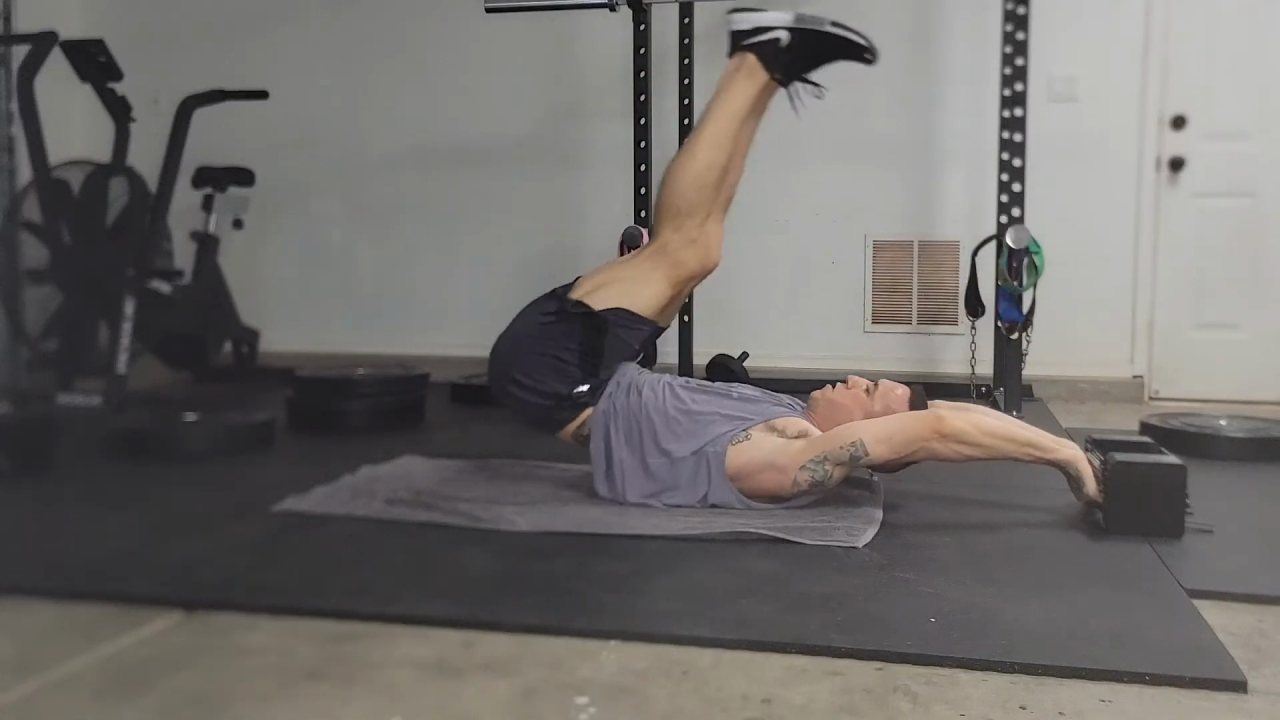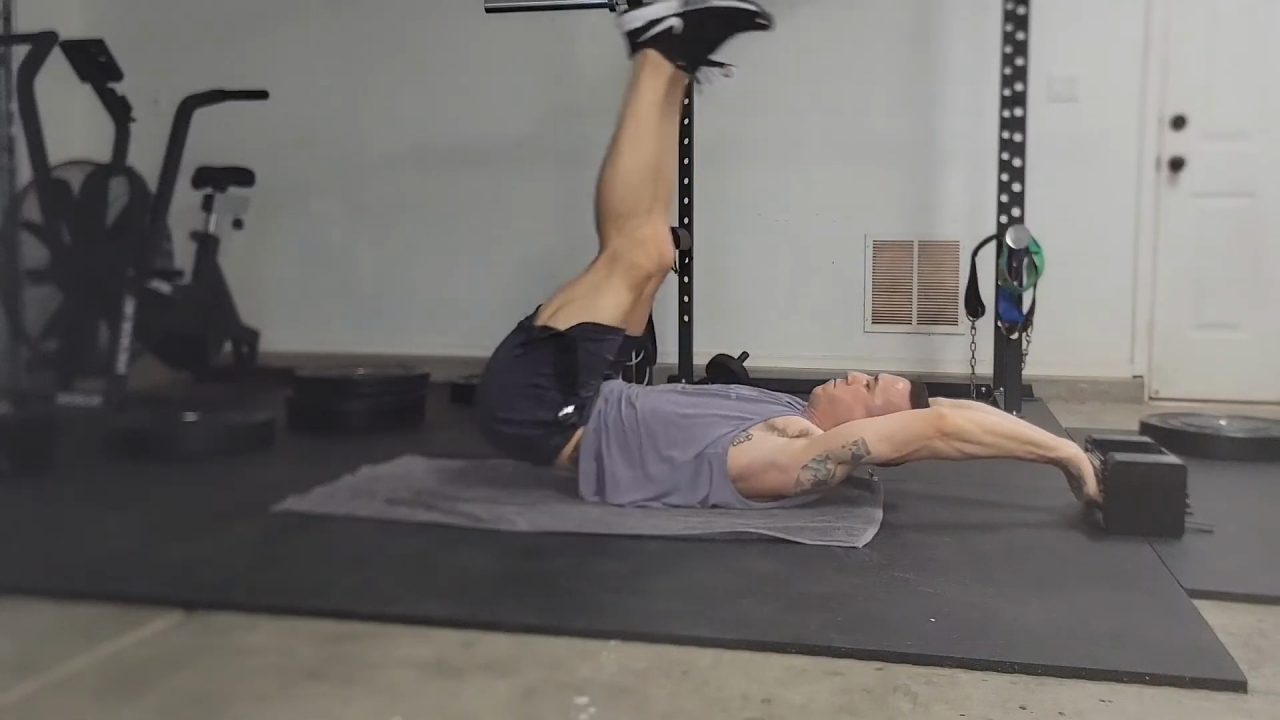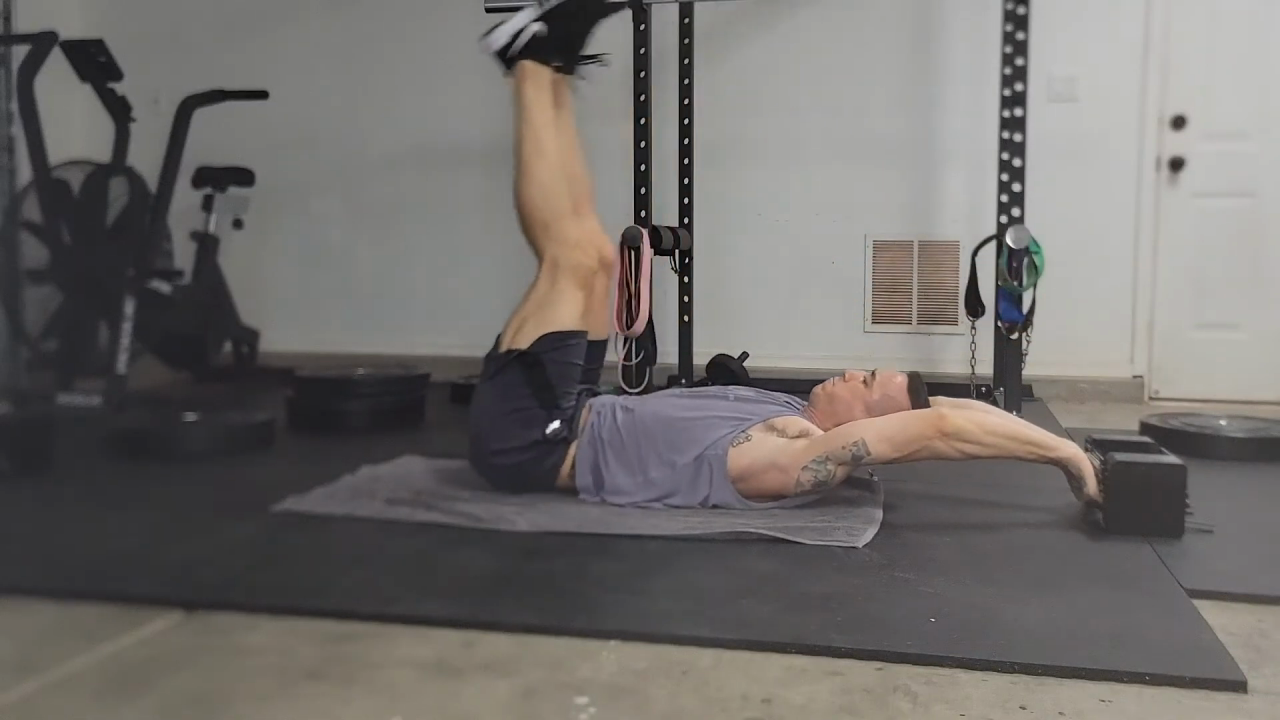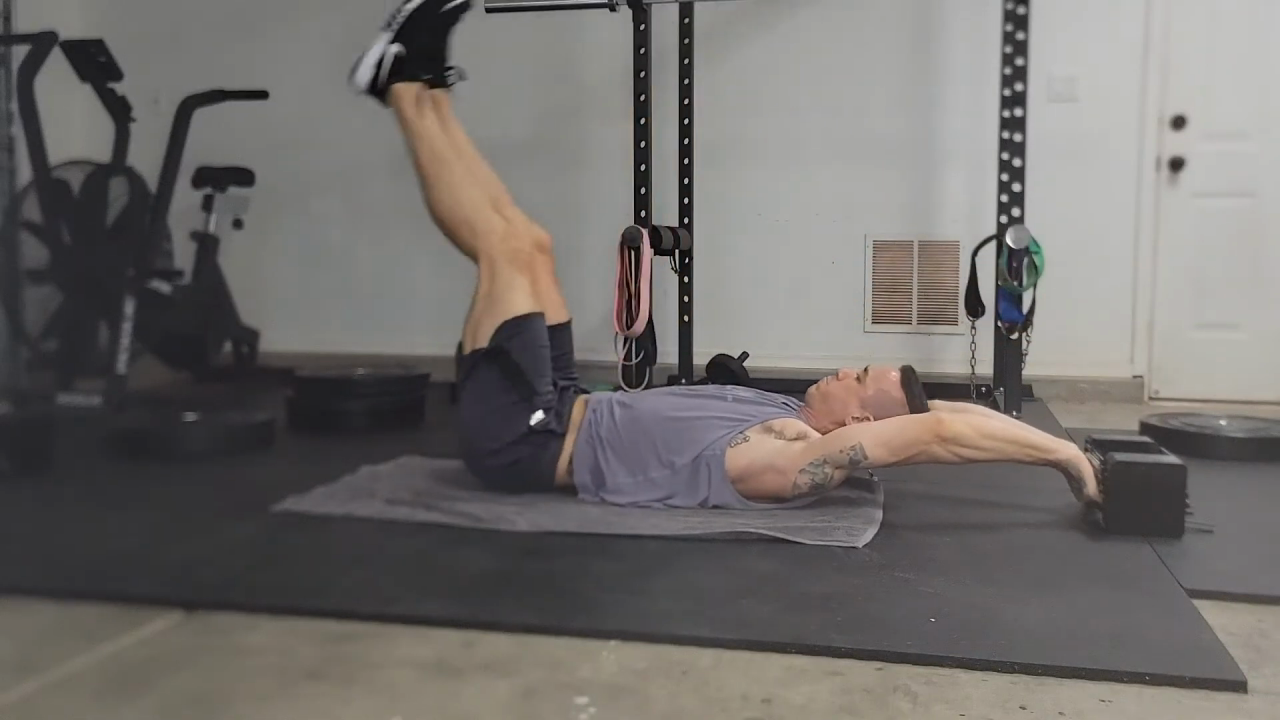
dt=0.2s
person 1, frame 1
left shoulder: (793, 463)
right shoulder: (806, 435)
right elbow: (937, 419)
left hip: (561, 383)
right hip: (580, 388)
left knee: (687, 246)
person 1, frame 2
left shoulder: (796, 460)
right shoulder: (804, 435)
right elbow: (938, 420)
left hip: (541, 412)
right hip: (562, 415)
left knee: (641, 252)
left ankle: (666, 55)
person 1, frame 3
left shoulder: (791, 460)
right shoulder: (806, 431)
left elbow: (938, 422)
right elbow: (938, 417)
left hip: (531, 434)
right hip: (556, 433)
left knee: (581, 259)
left ankle: (539, 61)
person 1, frame 4
left shoulder: (793, 460)
right shoulder: (803, 428)
left elbow: (933, 425)
right elbow: (933, 422)
right wrist: (1058, 450)
left hip: (532, 436)
right hip: (560, 429)
left knee: (516, 247)
right knee: (517, 250)
left ankle: (411, 84)
right ankle: (415, 82)
